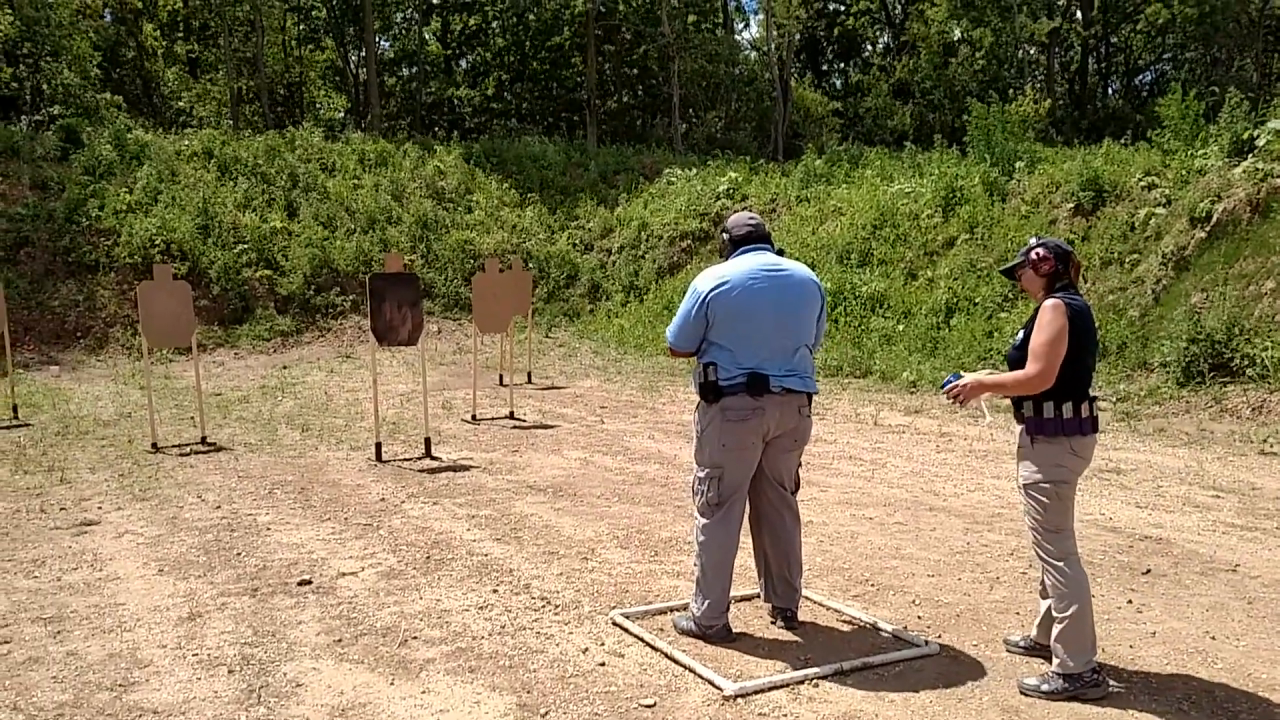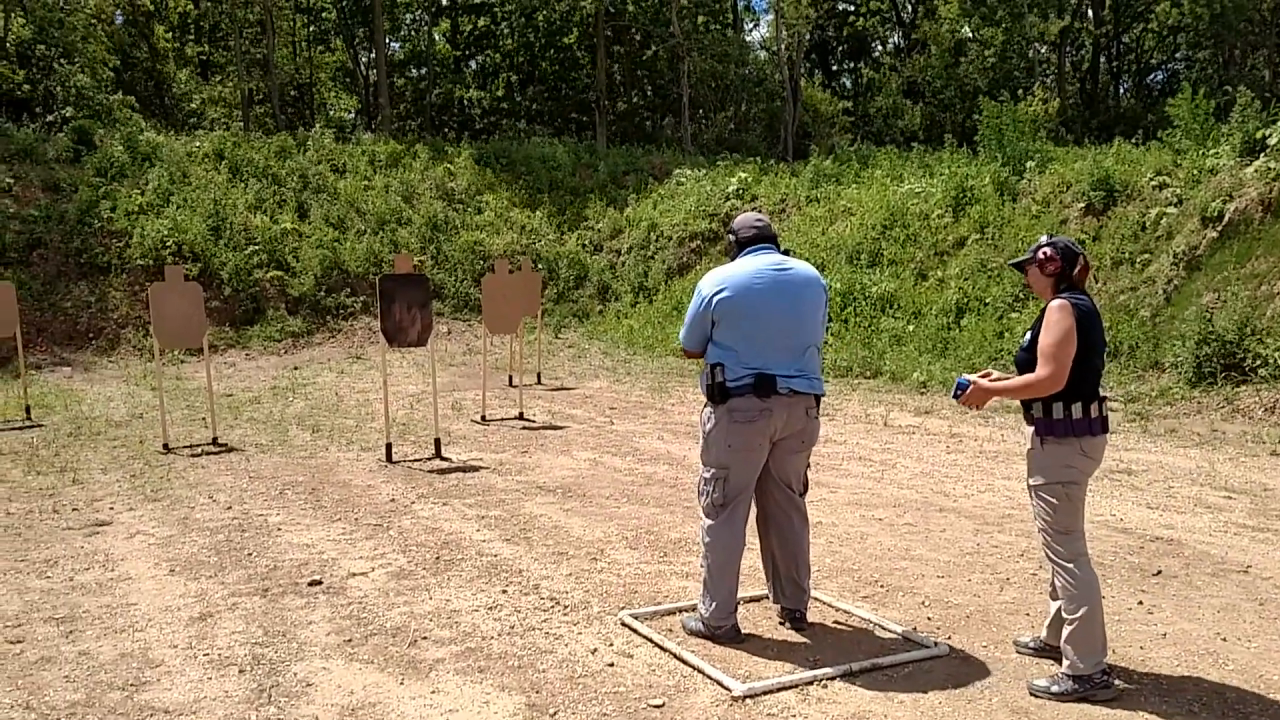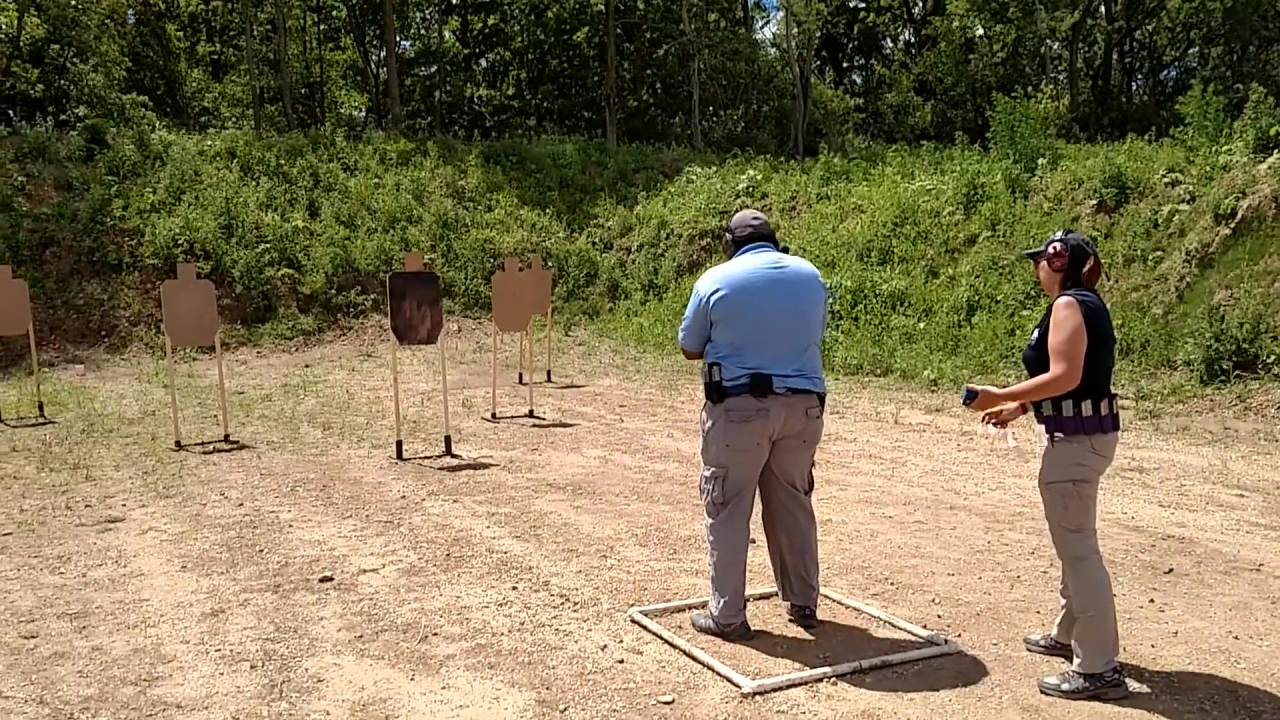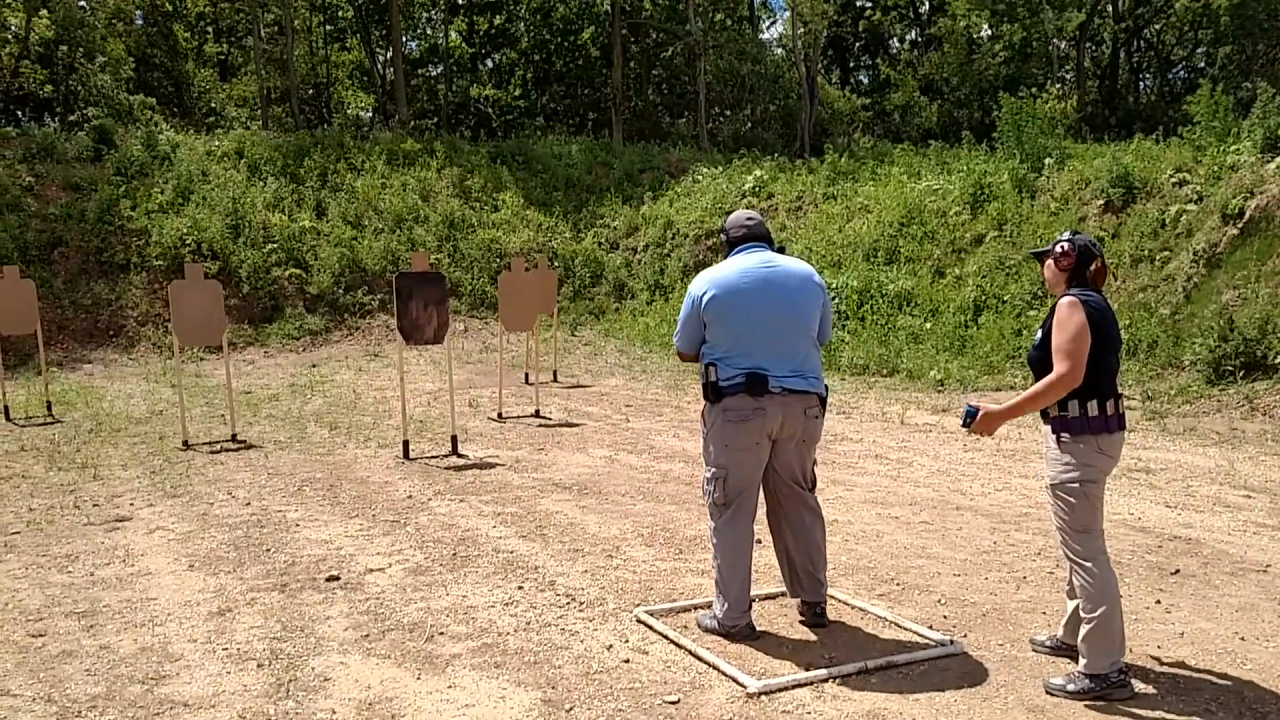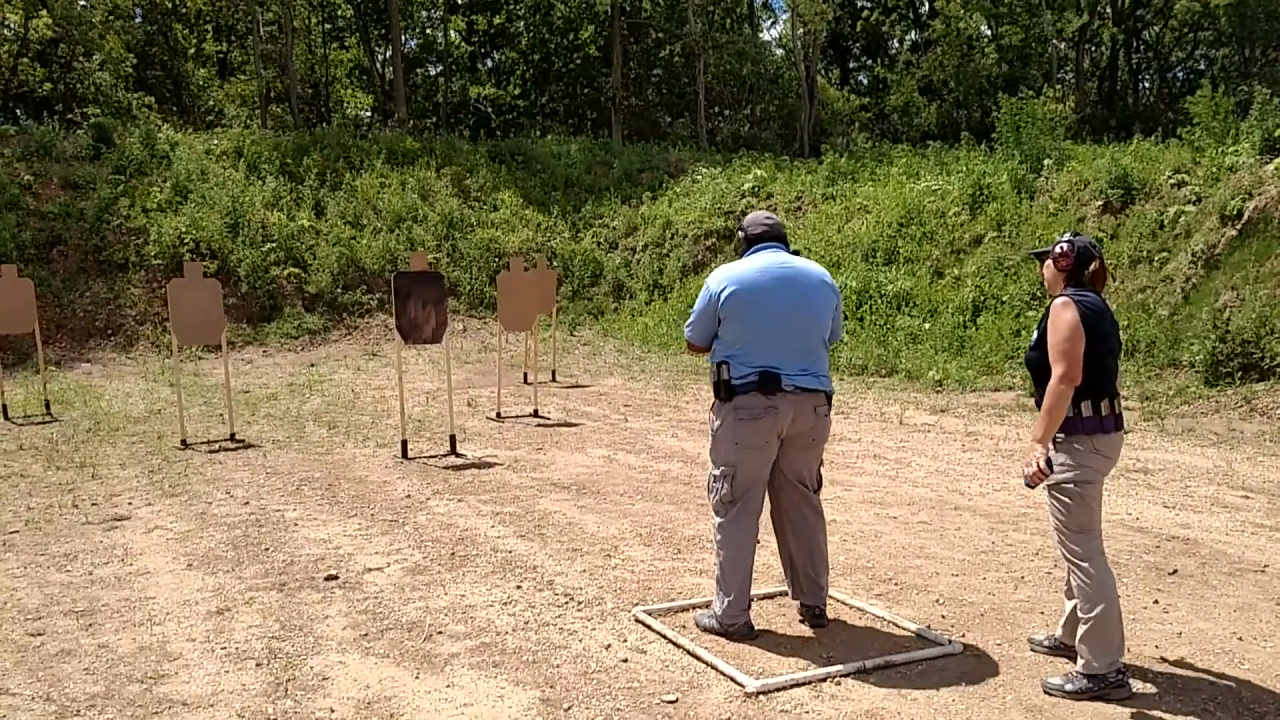
dt=0.3s
person 1, frame 1
left shoulder: (1055, 307)
right shoulder: (1069, 307)
left elbow: (1038, 378)
left wrist: (983, 383)
right wrist: (992, 379)
left hip: (1052, 439)
right hip: (1059, 434)
left knee: (1056, 548)
right knee: (1051, 543)
left ankle: (1077, 669)
right ankle: (1047, 634)
person 1, frame 2
left shoulder: (1062, 307)
right shoulder: (1076, 306)
left elbow: (1050, 380)
left wrist: (990, 390)
right wrist: (1003, 380)
left hip: (1062, 439)
right hip: (1072, 435)
left knee: (1066, 550)
right knee: (1061, 545)
left ankle: (1087, 670)
right ankle: (1058, 636)
person 1, frame 3
left shoulder: (1068, 304)
right shoulder: (1086, 303)
left elbow: (1064, 377)
left wrist: (1001, 396)
right wrist: (1019, 408)
left hip: (1074, 438)
right hip: (1083, 432)
left knee: (1078, 548)
right knee: (1073, 544)
left ankle: (1099, 668)
right ankle: (1070, 634)
person 1, frame 4
left shoulder: (1071, 304)
right shoulder: (1093, 304)
left elbow: (1066, 378)
left wrist: (1001, 414)
left hip: (1080, 438)
right hip: (1094, 431)
left knee: (1085, 549)
right knee: (1080, 544)
left ankle: (1104, 670)
right ankle: (1076, 634)
person 1, frame 5
left shoulder: (1066, 305)
right shoulder: (1094, 306)
left elbow: (1065, 379)
left wrist: (1039, 443)
left hip: (1077, 437)
right hip: (1099, 431)
left knee: (1083, 550)
right knee: (1078, 544)
left ankle: (1103, 669)
right ankle: (1073, 635)
person 2, frame 1
left shoulder: (714, 280)
right shoulder: (807, 280)
left elbow: (679, 347)
left hip: (733, 406)
right hip: (792, 405)
left knee: (718, 511)
right knee: (779, 505)
left ankle: (709, 617)
right ankle: (785, 604)
person 2, frame 2
left shoulder: (719, 281)
right shoulder: (812, 278)
left elbow: (691, 348)
left hip: (740, 408)
right hip: (800, 406)
left knee: (723, 512)
right knee: (787, 506)
left ankle: (718, 618)
right ankle: (794, 605)
person 2, frame 3
left shoulder: (715, 281)
right shoulder: (810, 275)
left elbow: (691, 349)
left hip: (740, 407)
right hip: (803, 404)
left knee: (727, 510)
right knee: (793, 505)
left ankle: (727, 615)
right ankle: (803, 603)
person 2, frame 4
left shoulder: (709, 282)
right shoulder: (807, 275)
left elbow: (686, 351)
right elbow: (822, 337)
left hip: (739, 407)
right hip: (802, 404)
left knee: (732, 512)
right knee: (798, 503)
left ankle: (733, 616)
right ankle: (813, 601)
person 2, frame 5
left shoulder: (725, 278)
right shoulder: (821, 278)
left elbow: (695, 342)
right elbow: (831, 338)
left hip: (747, 406)
right hip: (810, 404)
left knee: (734, 509)
right knee: (802, 504)
left ankle: (731, 614)
right ankle: (813, 603)
